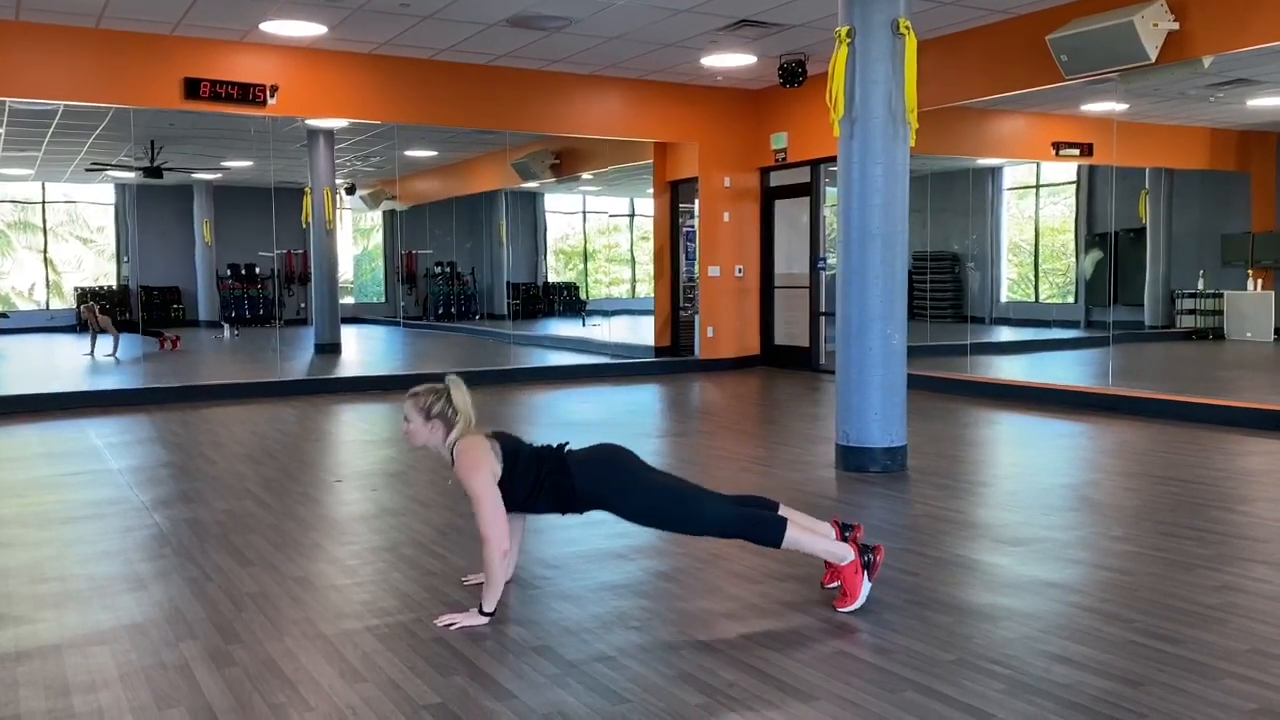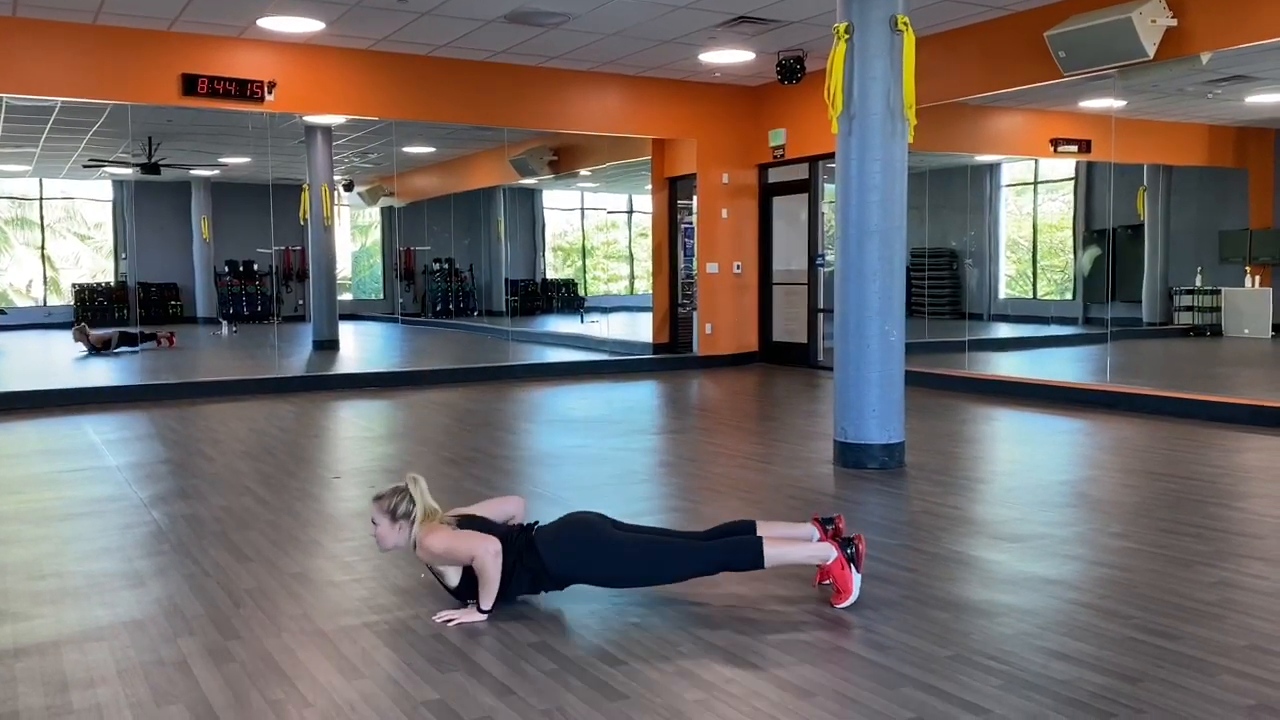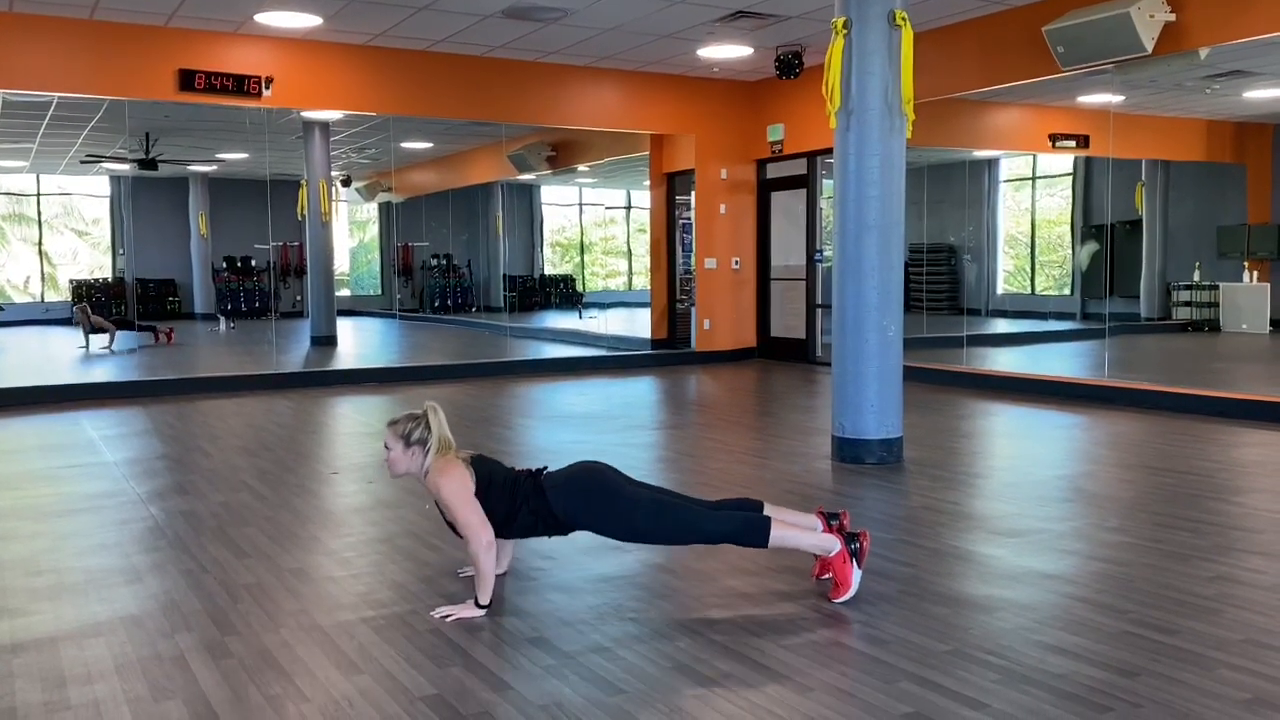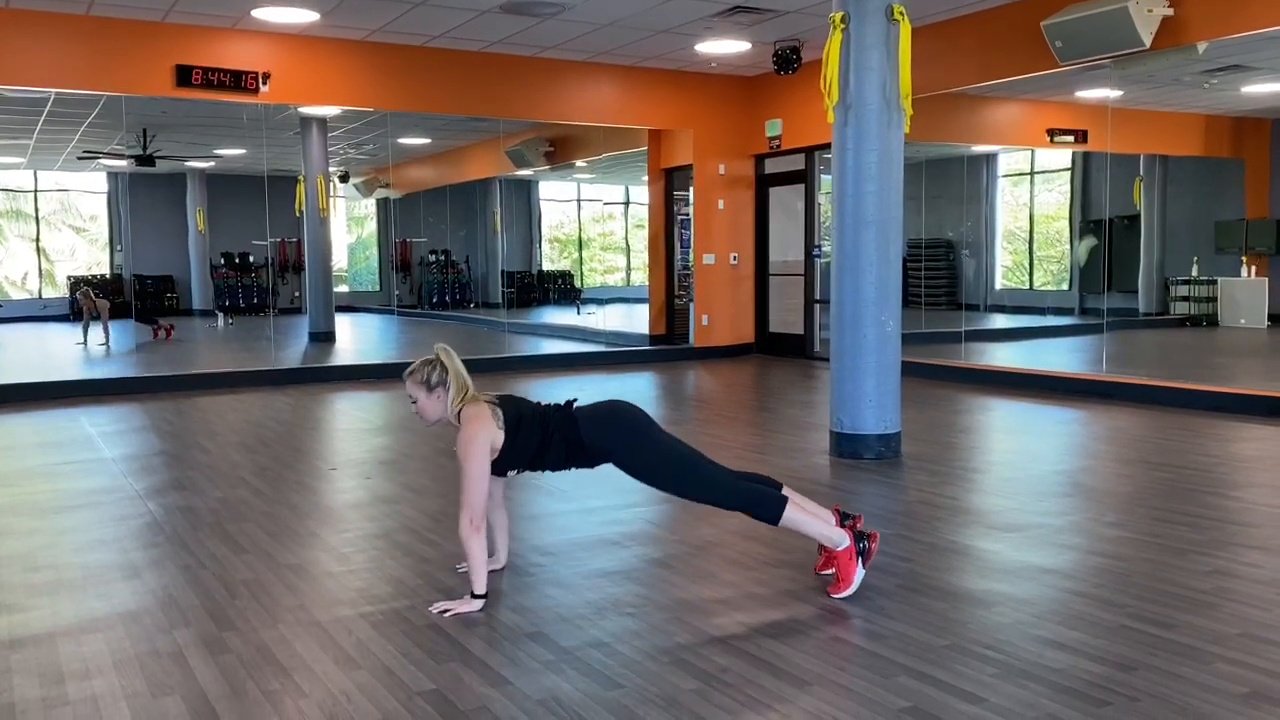
dt=0.5s
person 1, frame 1
left shoulder: (469, 460)
right shoulder: (473, 443)
left elbow: (498, 542)
right elbow: (512, 504)
left wrist: (484, 610)
right wrist: (504, 571)
left hip: (601, 481)
right hip: (599, 469)
left knee: (723, 519)
right knee: (722, 509)
left ankle: (848, 556)
right ankle: (836, 531)
person 1, frame 2
left shoulder: (431, 543)
right shoulder: (446, 521)
left elbow: (490, 551)
right elbow: (514, 504)
left wrist: (482, 608)
right wrist: (503, 574)
left hip: (573, 556)
right hip: (575, 535)
left knee: (703, 558)
right knee: (702, 541)
left ankle: (832, 553)
right ankle: (820, 530)
person 1, frame 3
left shoulder: (441, 479)
right shoulder: (455, 463)
left elbow: (482, 538)
left wrist: (480, 602)
right wrist: (500, 562)
left hip: (580, 502)
right hip: (584, 485)
left knee: (710, 526)
right knee: (711, 513)
left ankle: (835, 547)
right ankle: (824, 522)
person 1, frame 4
left shoulder: (471, 429)
right shoulder: (479, 412)
left elbow: (472, 516)
right elbow: (493, 492)
left wrist: (477, 594)
right wrist: (498, 557)
left hip: (612, 433)
right hip: (612, 422)
left knee: (724, 490)
right knee: (725, 483)
left ankle: (844, 542)
right ankle: (837, 521)
